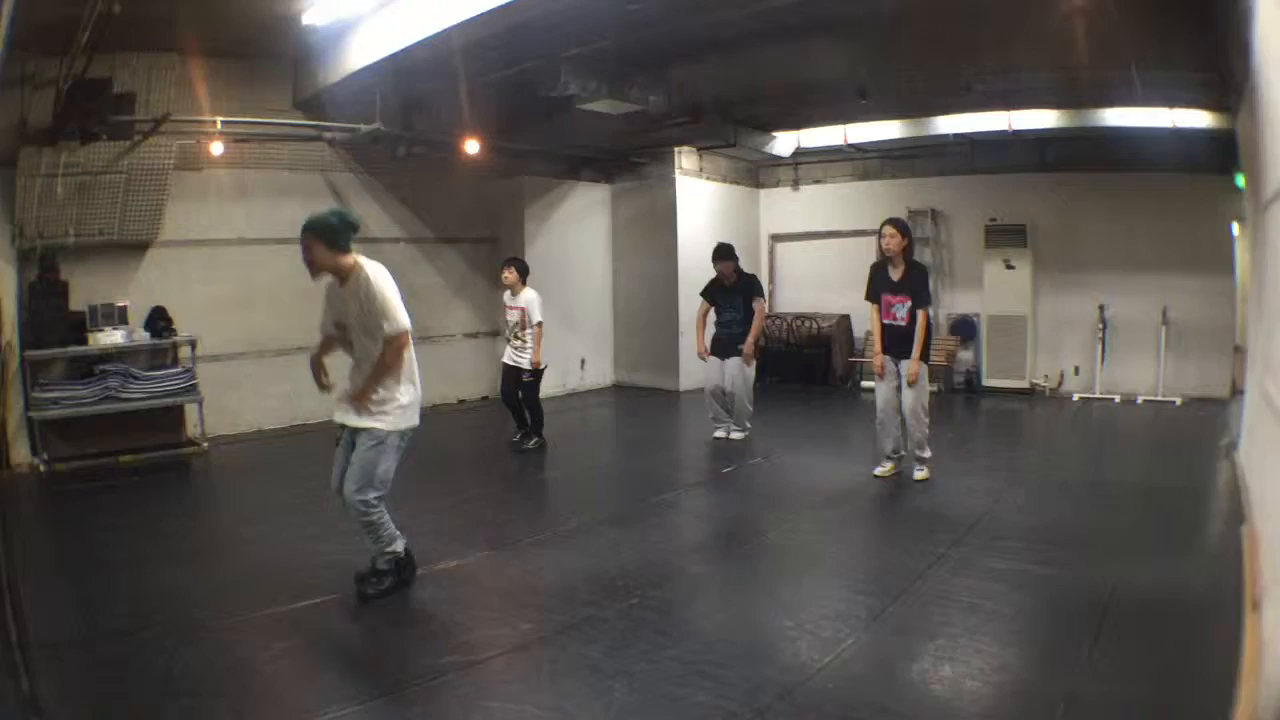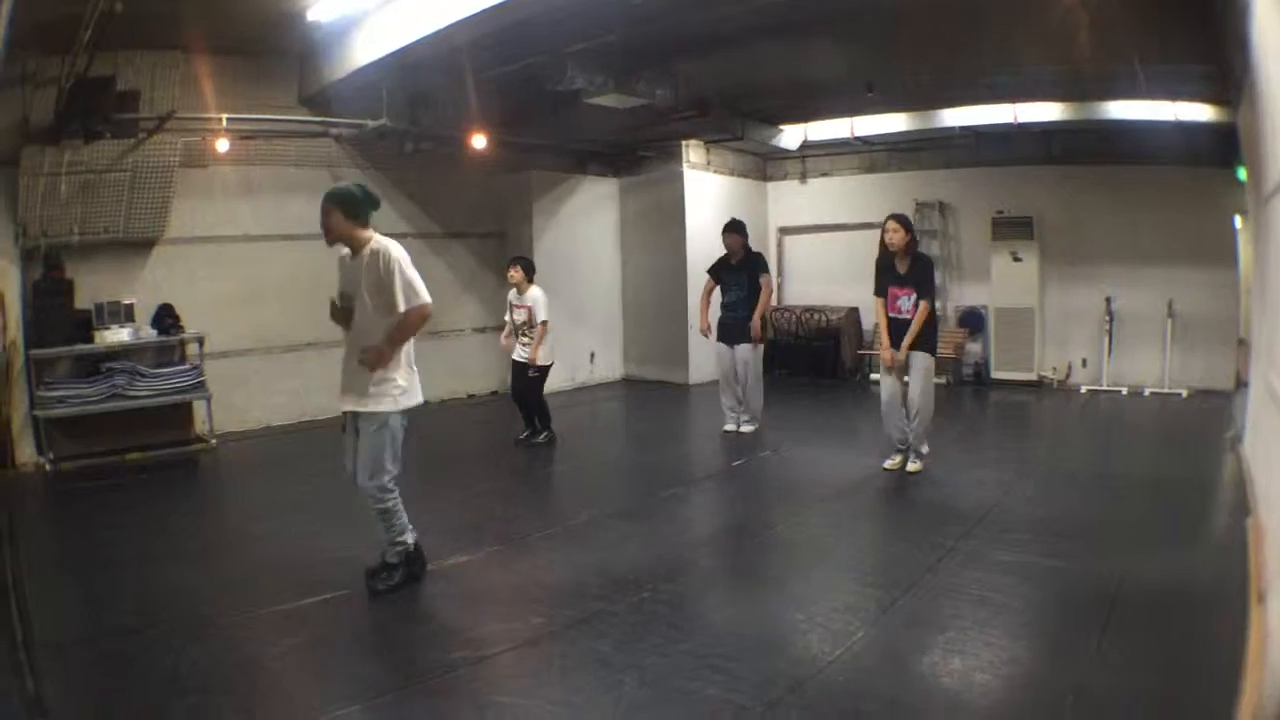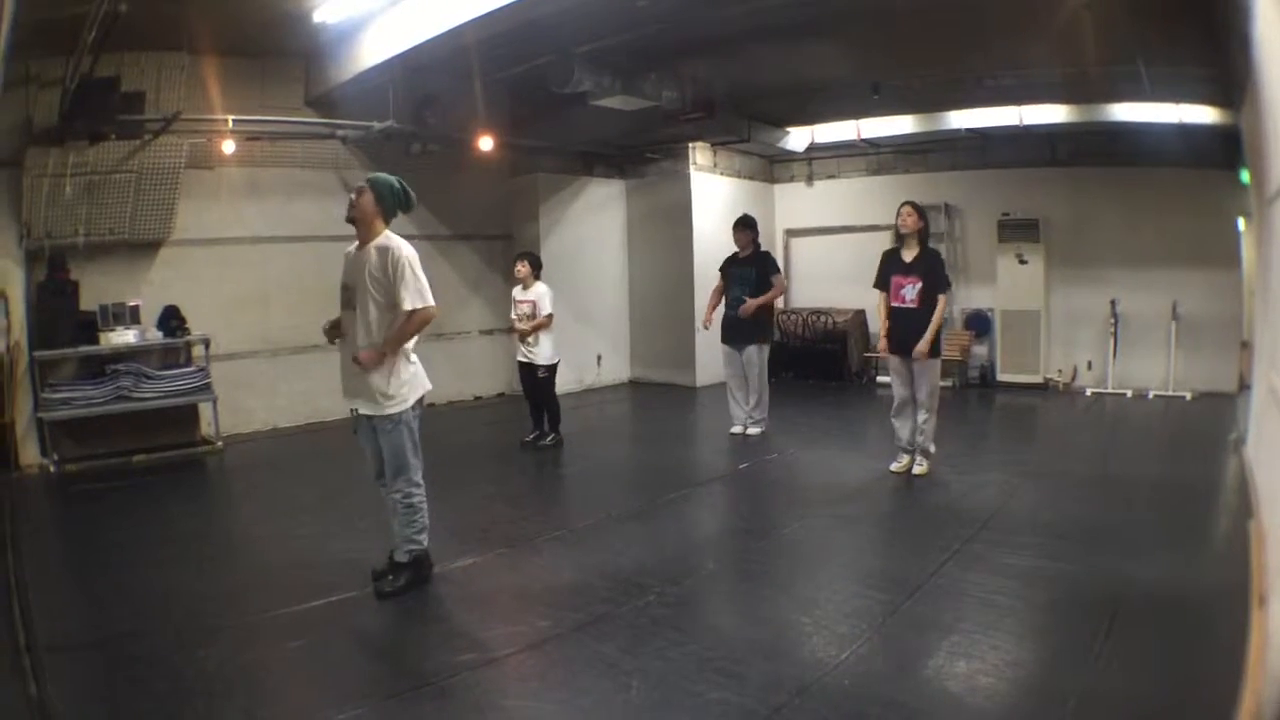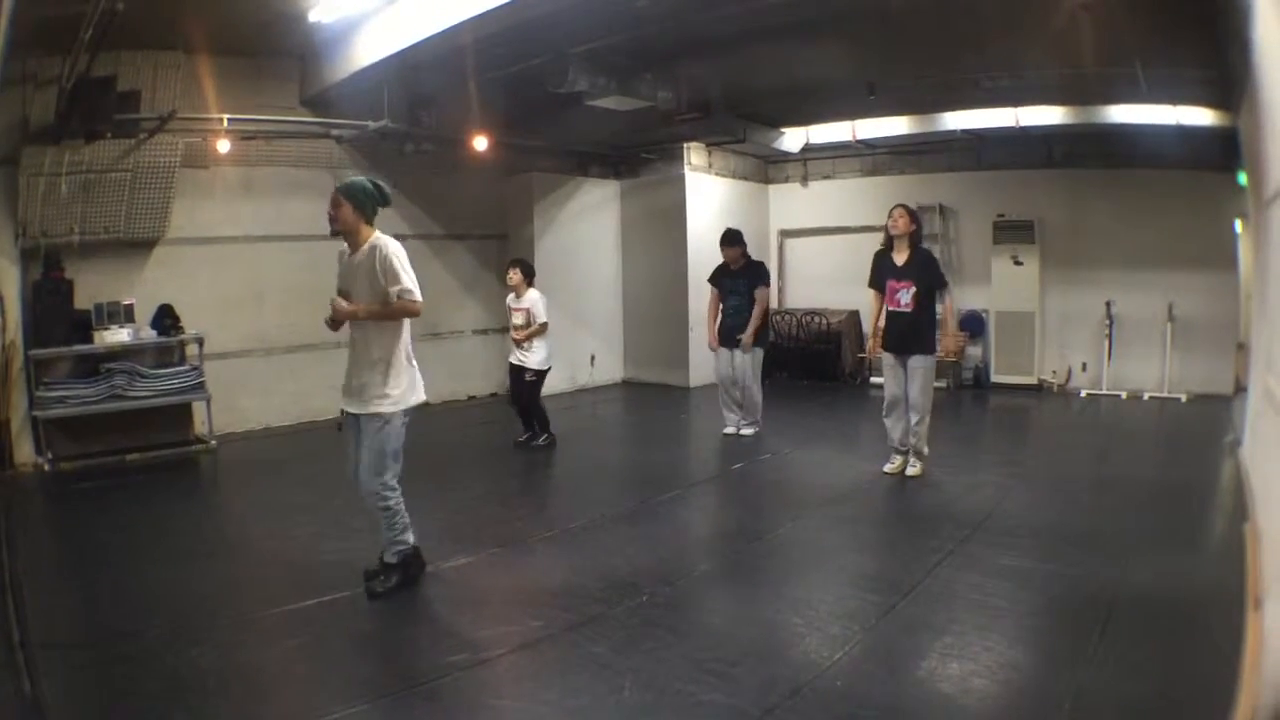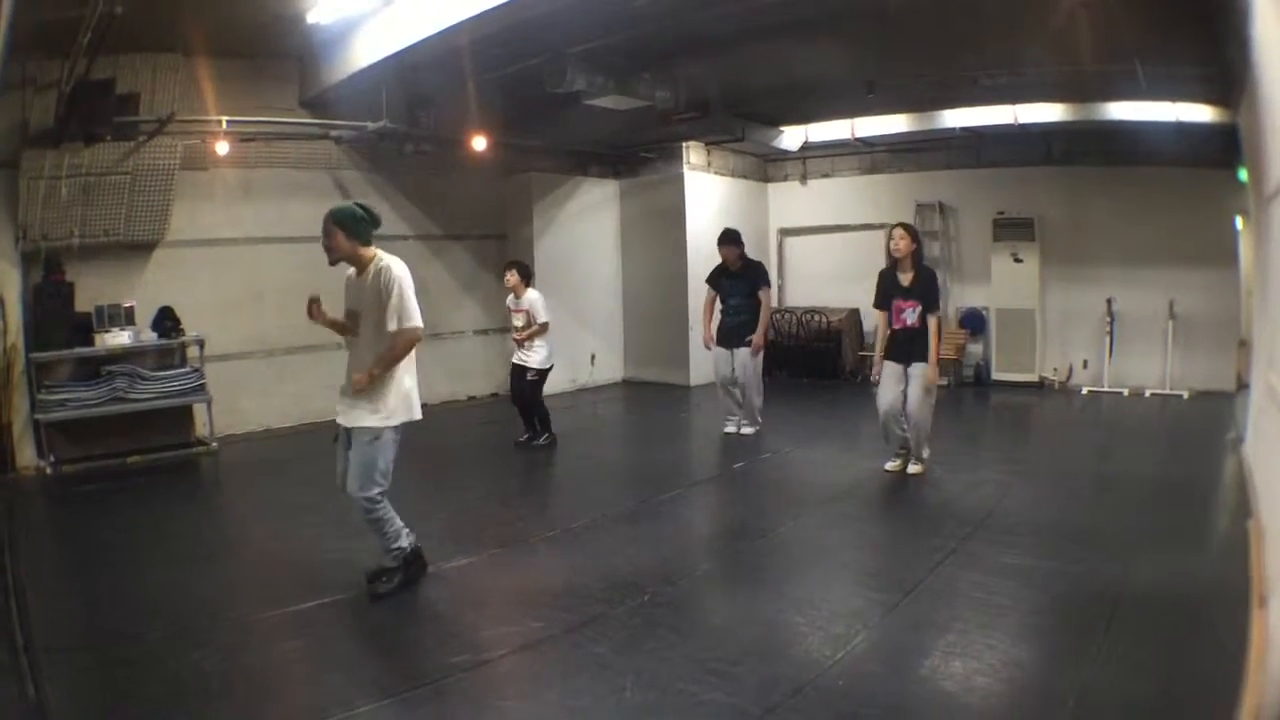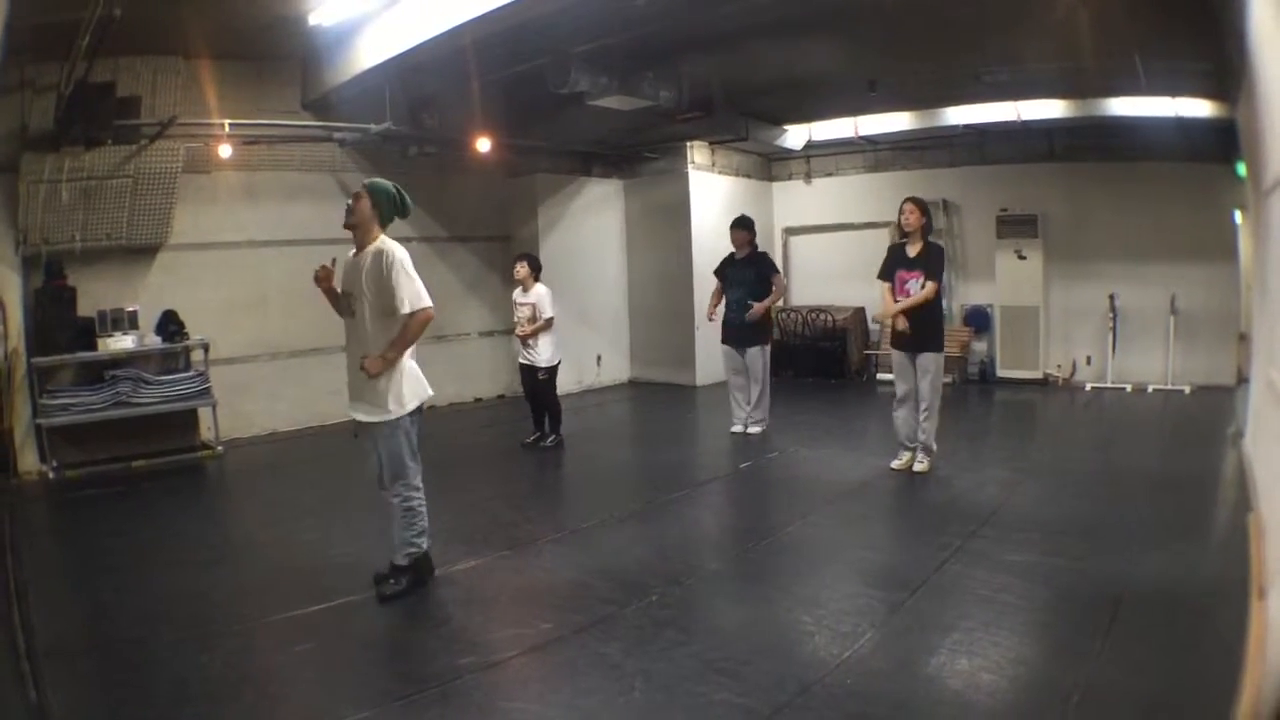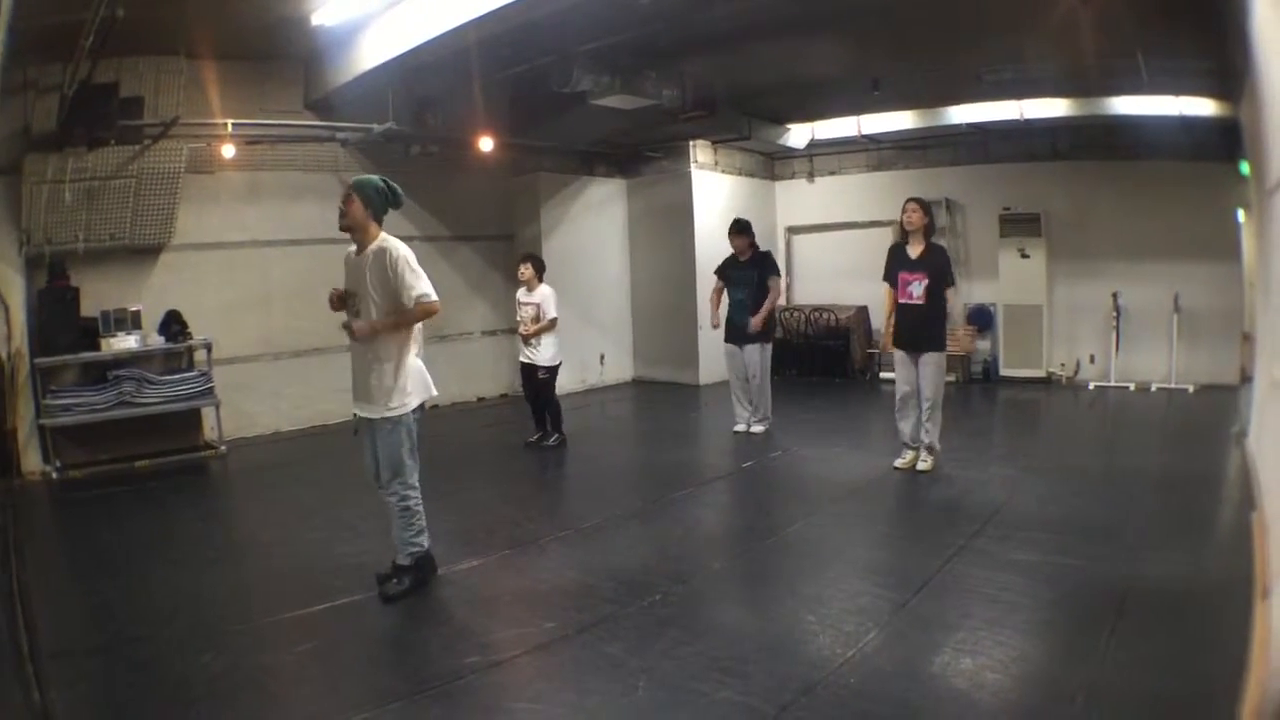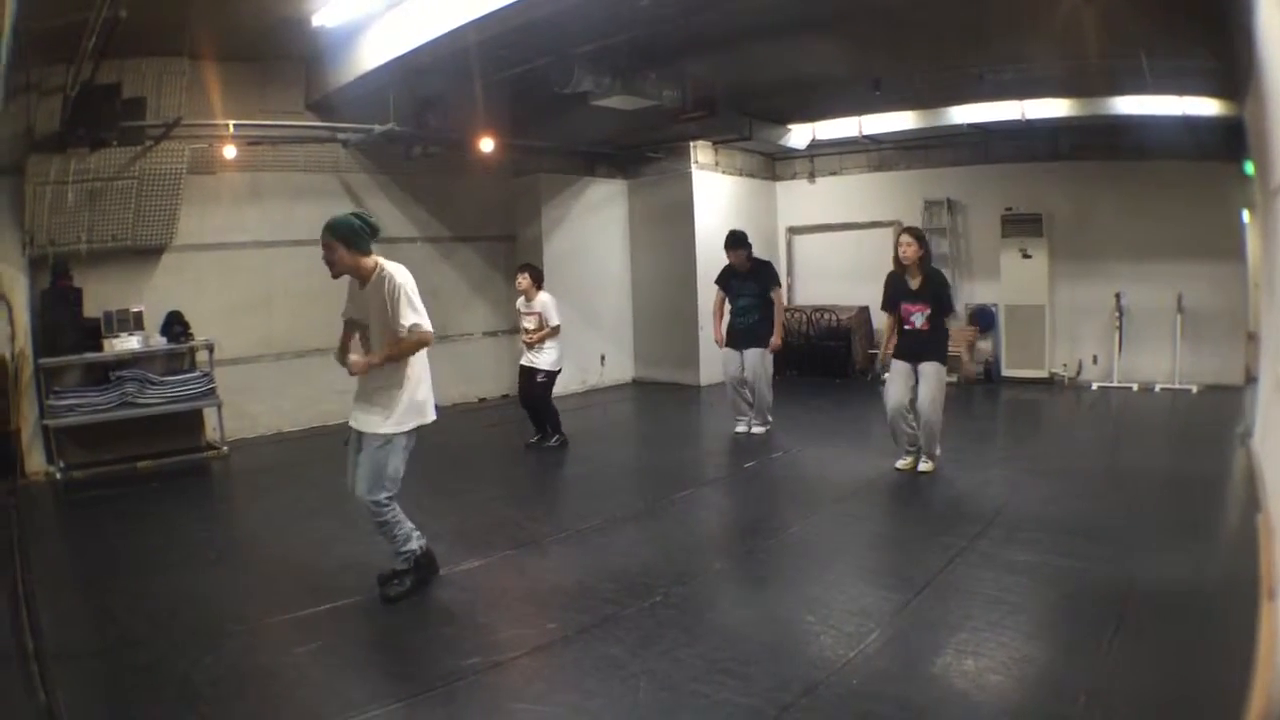
dt=0.4s
person 1, frame 1
left shoulder: (372, 278)
right shoulder: (333, 285)
left elbow: (399, 337)
left wrist: (366, 390)
right wrist: (318, 356)
left hip: (389, 405)
right hip: (361, 403)
left knee: (361, 493)
right knee: (343, 486)
left ankle: (395, 563)
right ankle: (391, 555)
person 1, frame 2
left shoulder: (387, 253)
right shoulder: (346, 258)
left elbow: (422, 308)
left wrist: (385, 350)
right wrist: (338, 315)
left hip: (387, 389)
right hip: (358, 387)
left knee: (376, 481)
right knee: (360, 477)
left ankle: (405, 558)
right ankle: (398, 551)
person 1, frame 3
left shoulder: (396, 251)
right shoulder: (352, 253)
left elbow: (425, 311)
left wrist: (380, 352)
right wrist: (337, 327)
left hip: (394, 387)
right hip: (364, 388)
left knee: (405, 480)
right knee: (386, 479)
left ankle: (413, 559)
right ankle: (404, 554)
person 1, frame 4
left shoulder: (385, 250)
right shoulder: (345, 256)
left elbow: (412, 304)
left wrist: (356, 312)
right wrist: (337, 314)
left hip: (390, 386)
right hip: (360, 386)
left knee: (377, 481)
right knee: (365, 477)
left ankle: (404, 557)
right ankle: (398, 552)
person 1, frame 5
left shoulder: (391, 271)
right shoulder: (352, 277)
left elbow: (412, 331)
left wrist: (372, 373)
right wrist: (325, 320)
left hip: (384, 404)
right hip: (356, 401)
left knee: (365, 490)
right knee: (352, 484)
left ankle: (405, 556)
right ankle: (400, 553)
person 1, frame 6
left shoulder: (390, 255)
right shoulder: (352, 259)
left elbow: (424, 312)
left wrist: (386, 359)
right wrist: (329, 291)
left hip: (394, 392)
right hip: (366, 393)
left knee: (404, 482)
right knee: (390, 482)
left ankle: (413, 562)
right ankle: (408, 557)
person 1, frame 7
left shoulder: (393, 252)
right shoulder: (352, 256)
left elbow: (429, 306)
left wrist: (374, 328)
right wrist: (342, 307)
left hip: (396, 386)
right hip: (368, 387)
left knee: (400, 480)
right knee: (386, 478)
left ankle: (415, 560)
right ankle: (411, 556)
person 1, frame 8
left shoulder: (394, 278)
right shoulder: (355, 284)
left elbow: (421, 335)
left wrist: (371, 361)
right wrist: (344, 347)
left hip: (398, 405)
right hip: (369, 404)
left knee: (374, 493)
right knee: (362, 488)
left ankle: (417, 559)
right ankle: (410, 557)
person 2, frame 1
left shoulder: (918, 271)
right shoulder: (877, 270)
left elbow: (922, 316)
right elbow: (875, 311)
left wrist: (915, 359)
right wrist: (877, 351)
left hip: (911, 348)
right hip: (887, 348)
left knee: (912, 405)
right knee: (884, 405)
left ankle: (921, 459)
right ankle: (891, 457)
person 2, frame 2
left shoulder: (923, 263)
right shoulder: (882, 264)
left elbow: (924, 308)
right elbow: (881, 305)
left wrist: (905, 347)
right wrist: (885, 345)
left hip: (920, 340)
right hip: (893, 340)
left knee: (918, 400)
right knee: (888, 398)
left ankle: (917, 453)
right ankle: (899, 450)
person 2, frame 3
left shoulder: (932, 257)
right shoulder: (889, 257)
left elbow: (941, 301)
right elbow: (883, 298)
left wrist: (927, 339)
right wrist: (882, 335)
left hip: (924, 341)
right hip: (897, 341)
left knee: (925, 400)
right knee: (901, 399)
left ankle: (924, 454)
right ankle: (905, 452)
person 2, frame 4
left shoulder: (924, 258)
right shoulder: (881, 258)
left elbow: (944, 295)
left wrist: (950, 332)
left hip: (921, 342)
right hip: (892, 341)
left knee: (917, 401)
right knee: (892, 399)
left ankle: (916, 455)
right ankle: (898, 452)
person 2, frame 5
left shoulder: (927, 276)
right shoulder: (885, 276)
left elbow: (933, 322)
right elbow: (882, 318)
left wrist: (933, 363)
right wrist: (877, 359)
left hip: (920, 355)
right hip: (894, 354)
left knee: (917, 409)
right knee: (886, 408)
left ankle: (917, 456)
right ankle: (900, 452)
person 2, frame 6
left shoulder: (934, 251)
right shoulder: (894, 251)
left elbow: (930, 291)
right elbow: (886, 288)
left wrist: (895, 308)
right wrist: (894, 315)
left hip: (928, 335)
right hip: (901, 334)
left knee: (928, 396)
right knee: (903, 395)
left ankle: (925, 451)
right ankle: (907, 448)
person 2, frame 7
left shoulder: (937, 253)
right shoulder: (894, 253)
left elbow: (949, 293)
right wrist: (885, 330)
left hip: (930, 337)
right hip: (902, 336)
left knee: (929, 396)
right knee: (904, 394)
left ankle: (928, 450)
right ankle: (909, 447)
person 2, frame 8
left shoulder: (936, 279)
right shoulder: (893, 280)
left elbow: (949, 320)
right elbow: (891, 320)
right wrist: (883, 354)
left hip: (931, 354)
right hip: (902, 354)
left knee: (927, 407)
right knee: (895, 405)
left ankle: (928, 454)
right ankle: (910, 450)
person 3, frame 1
left shoulder: (750, 282)
right shoulder: (714, 285)
left elbow: (760, 311)
right elbow: (702, 314)
left wrist: (750, 341)
right wrist: (700, 342)
left hip: (742, 346)
right hip: (719, 345)
left knee: (736, 388)
right knee: (712, 387)
left ankle: (740, 426)
right ankle: (722, 424)
person 3, frame 2
left shoulder: (755, 260)
right shoulder: (721, 264)
left elbow: (767, 288)
right elbow: (707, 291)
left wrist: (757, 317)
right wrist: (704, 318)
left hip: (748, 330)
right hip: (726, 328)
left knee: (749, 376)
right knee: (726, 376)
left ankle: (750, 419)
right ankle: (732, 418)
person 3, frame 3
left shoulder: (764, 259)
right shoulder: (730, 262)
left elbow: (780, 287)
right elbow: (719, 289)
left wrist: (756, 302)
right wrist: (709, 311)
left hip: (756, 328)
right hip: (731, 327)
left knee: (756, 377)
right knee: (734, 377)
left ankle: (757, 421)
right ankle: (739, 420)
person 3, frame 4
left shoulder: (757, 269)
right shoulder: (720, 272)
left elbow: (761, 301)
right elbow: (714, 301)
left wrist: (749, 332)
right wrist: (711, 332)
left hip: (750, 335)
right hip: (726, 334)
left knee: (747, 379)
right knee: (724, 378)
left ankle: (750, 421)
right ankle: (732, 420)
person 3, frame 5
left shoulder: (756, 269)
right shoulder: (719, 272)
left elbow: (765, 302)
right elbow: (710, 301)
left wrist: (760, 333)
right wrist: (707, 330)
left hip: (748, 335)
right hip: (725, 333)
left knee: (747, 379)
right knee: (723, 378)
left ankle: (751, 421)
right ankle: (732, 420)
person 3, frame 6
left shoulder: (761, 260)
right shoulder: (727, 263)
left elbow: (780, 287)
right elbow: (719, 289)
left wrist: (764, 305)
right wrist: (713, 306)
left hip: (756, 330)
right hip: (731, 329)
left knee: (758, 377)
right knee: (735, 377)
left ankle: (757, 420)
right ankle: (740, 419)
person 3, frame 7
left shoulder: (765, 259)
right shoulder: (728, 264)
left elbow: (775, 290)
right elbow: (717, 290)
left wrist: (761, 316)
right wrist: (714, 313)
left hip: (757, 328)
right hip: (733, 329)
left knee: (757, 375)
right knee: (737, 375)
left ankle: (761, 419)
right ankle: (743, 417)
person 3, frame 8
left shoulder: (764, 269)
right shoulder: (727, 272)
left elbow: (777, 302)
right elbow: (719, 302)
left wrist: (777, 334)
right wrist: (717, 329)
left hip: (760, 336)
right hip: (735, 335)
left knee: (757, 379)
right knee: (732, 378)
left ankle: (761, 420)
right ankle: (743, 419)
person 4, frame 1
left shoulder: (531, 296)
right shoulder: (506, 296)
left elbow: (537, 326)
left wrist: (536, 352)
right wrist: (509, 337)
left hip: (529, 358)
right hip: (511, 356)
left knee: (530, 398)
right knee: (507, 394)
left ankle: (537, 436)
right ankle: (523, 428)
person 4, frame 2
left shoulder: (537, 294)
right shoulder: (511, 295)
left elbow: (543, 325)
left wrist: (534, 349)
right wrist: (505, 336)
left hip: (538, 356)
right hip: (519, 355)
left knee: (534, 394)
right knee: (518, 393)
left ankle: (547, 430)
right ankle: (531, 428)
person 4, frame 3
left shoulder: (542, 290)
right shoulder: (516, 292)
left elbow: (547, 319)
left wrist: (528, 327)
right wrist: (517, 327)
left hip: (543, 354)
right hip: (524, 354)
left knee: (546, 394)
right knee: (531, 394)
left ankle: (554, 433)
right ankle: (538, 430)
person 4, frame 4
left shoulder: (535, 297)
right shoulder: (510, 299)
left elbow: (543, 326)
left wrist: (523, 335)
right wrist: (513, 334)
left hip: (535, 358)
right hip: (517, 357)
left knee: (530, 398)
right knee: (516, 396)
left ankle: (546, 434)
right ankle: (530, 430)
person 4, frame 5
left shoulder: (534, 297)
right shoulder: (510, 300)
left elbow: (544, 325)
left wrist: (525, 335)
right wrist: (515, 335)
left hip: (538, 357)
right hip: (520, 357)
left knee: (532, 397)
right knee: (517, 396)
left ankle: (547, 433)
right ankle: (531, 430)
person 4, frame 6
left shoulder: (542, 291)
right shoulder: (516, 294)
left elbow: (548, 321)
left wrist: (529, 330)
right wrist: (518, 330)
left hip: (544, 355)
right hip: (525, 355)
left knee: (547, 395)
right knee: (532, 396)
left ankle: (555, 434)
right ankle: (539, 431)
person 4, frame 7
left shoulder: (546, 292)
right shoulder: (520, 293)
left elbow: (553, 321)
left wrist: (533, 330)
right wrist: (521, 329)
left hip: (545, 355)
right hip: (527, 354)
left knee: (546, 394)
right knee: (531, 395)
left ankle: (557, 433)
right ankle: (541, 430)
person 4, frame 8
left shoulder: (546, 300)
right shoulder: (520, 302)
left elbow: (555, 328)
left wrist: (537, 337)
right wrist: (524, 336)
left hip: (547, 359)
right hip: (528, 358)
left knee: (541, 398)
right knee: (525, 398)
left ankle: (558, 434)
right ankle: (541, 432)
